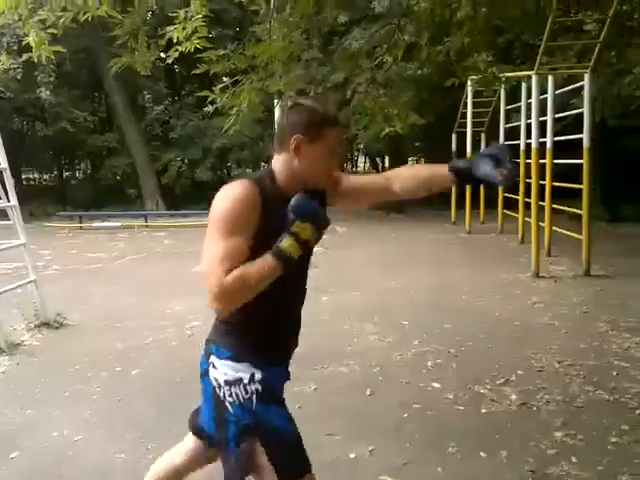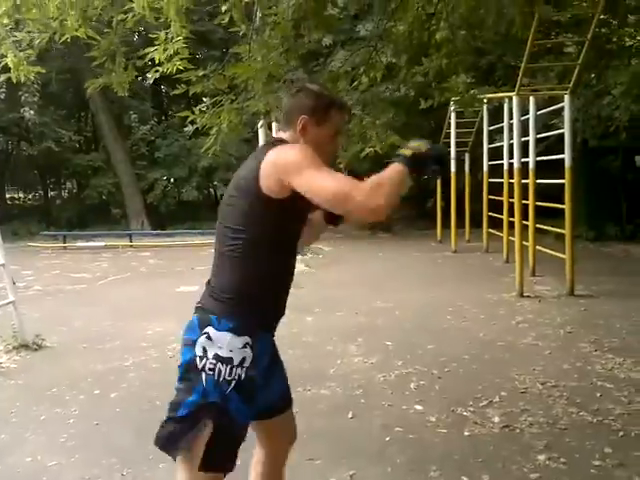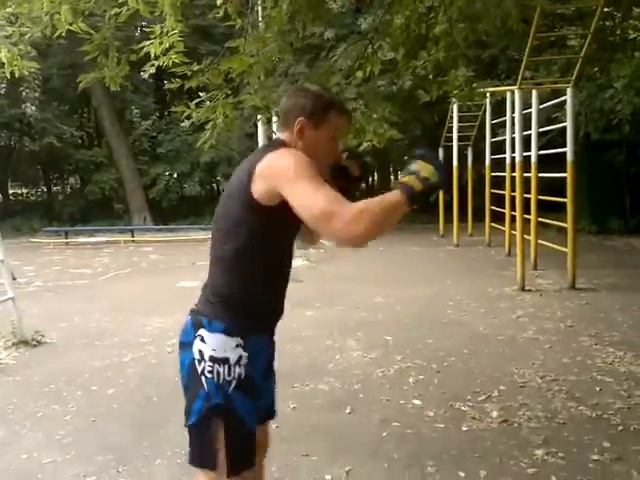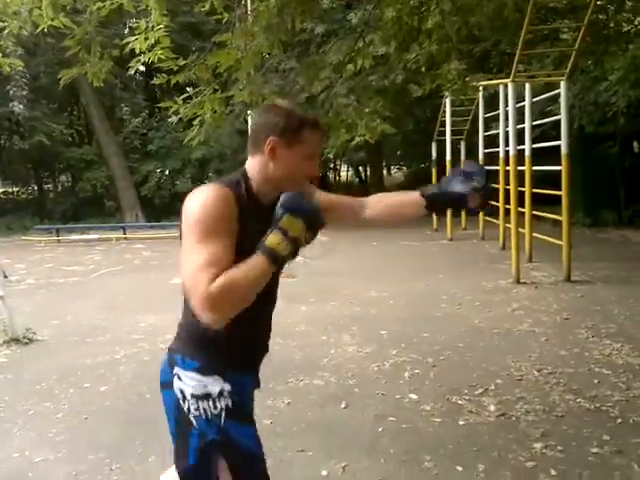
dt=0.4s
person 1, frame 1
left shoulder: (313, 189)
right shoulder: (240, 198)
left elbow: (391, 184)
right elbow: (220, 297)
left wrist: (465, 170)
right wrist: (293, 242)
left hip: (261, 365)
right hip: (237, 371)
left knee: (204, 446)
person 1, frame 2
left shoulder: (270, 167)
right shoulder: (286, 159)
left elbow: (290, 241)
right elbow: (369, 203)
left wrist: (331, 214)
right wrist: (410, 158)
left hip: (249, 336)
right hip: (226, 338)
left knee: (280, 434)
person 1, frame 3
left shoulder: (277, 165)
right shoulder: (283, 166)
right elbow: (352, 229)
right wrist: (414, 183)
left hip: (246, 341)
right hip: (223, 345)
left knee: (252, 448)
person 1, frame 4
left shoulder: (293, 198)
right shoulder: (210, 201)
left elbow: (364, 210)
right elbow: (212, 308)
left wrist: (440, 196)
right wrist: (278, 244)
left hip: (234, 372)
right hip: (202, 377)
